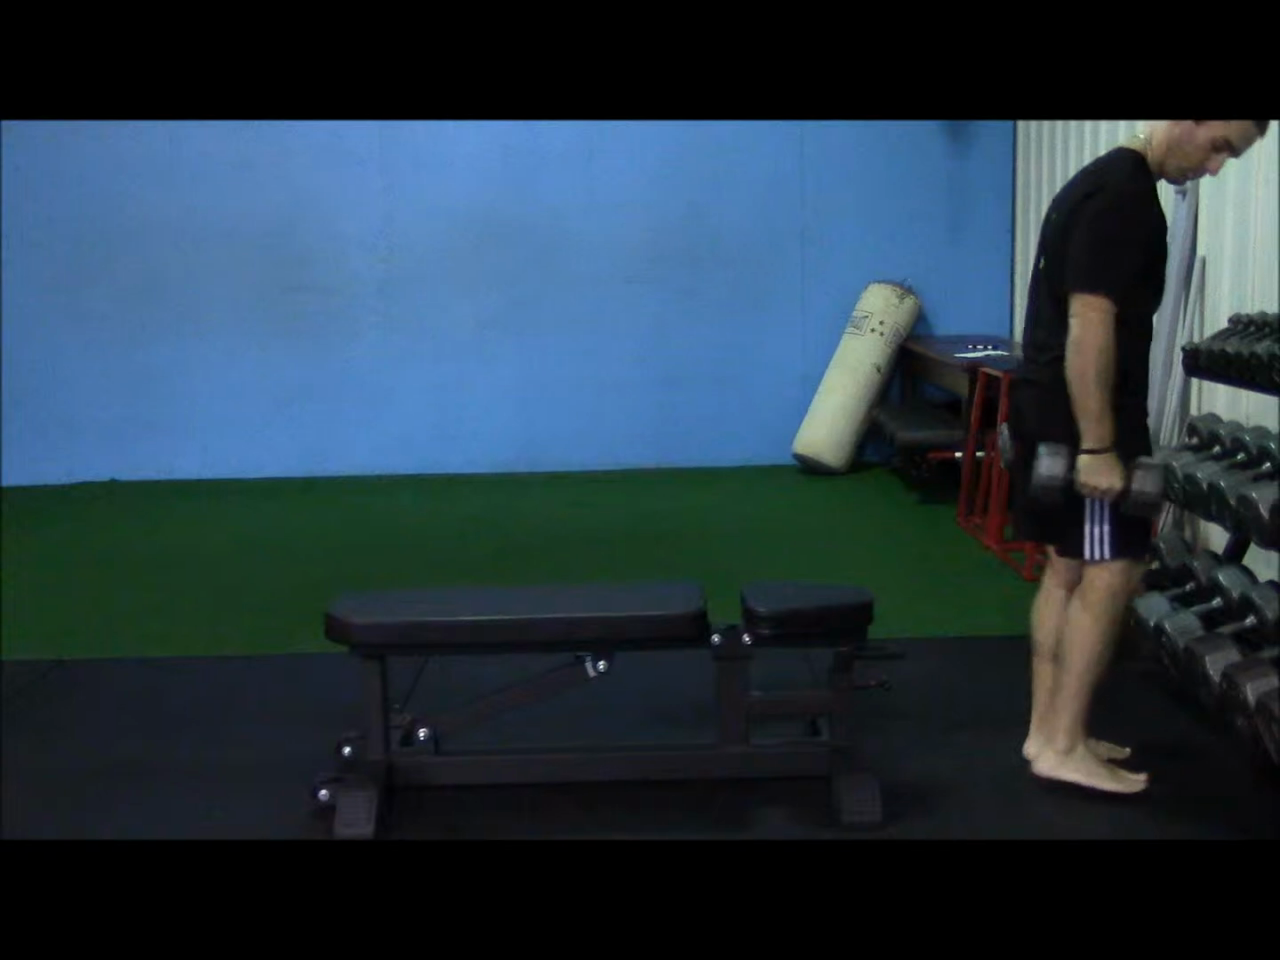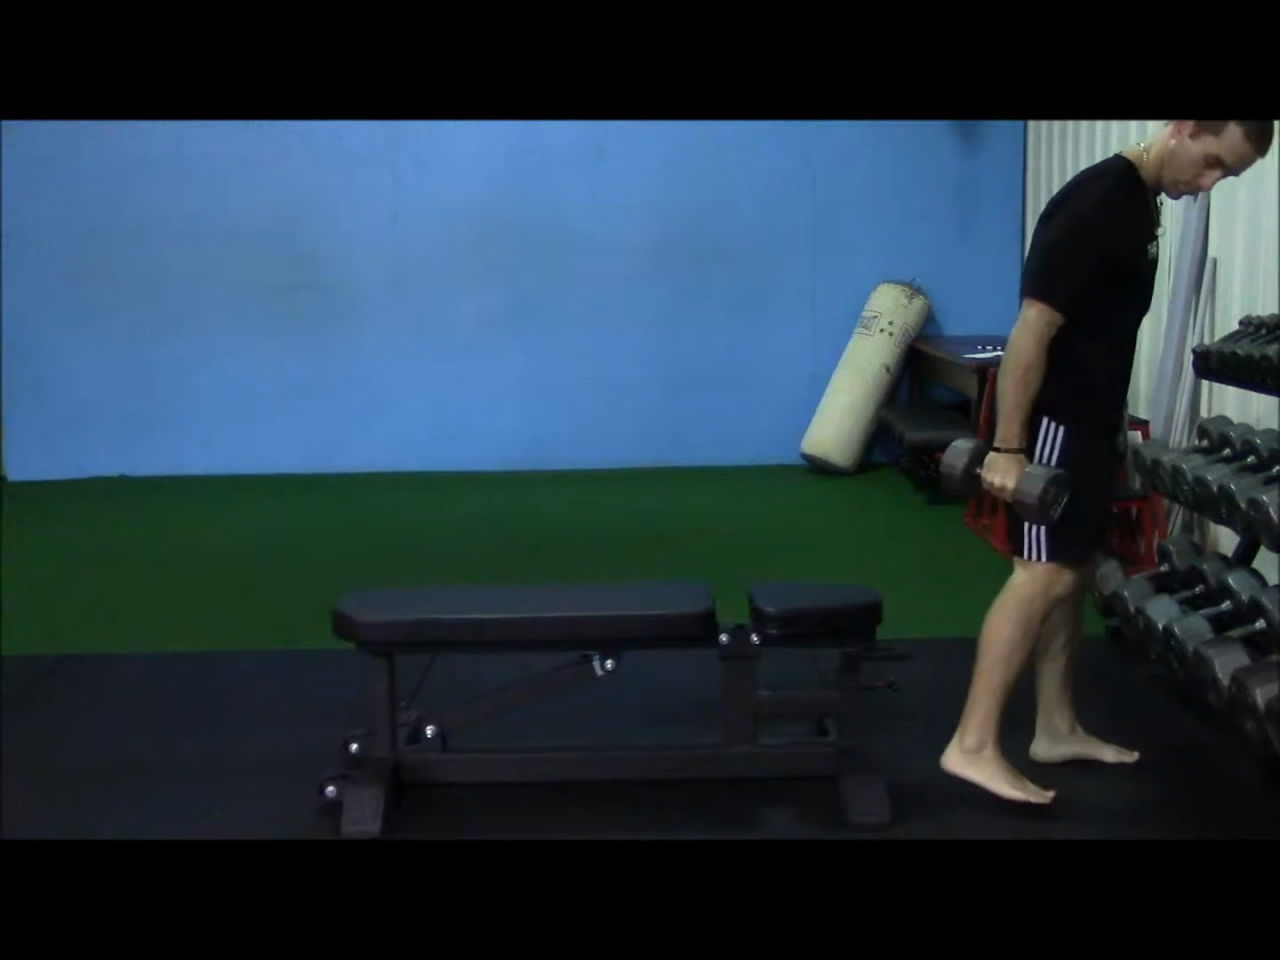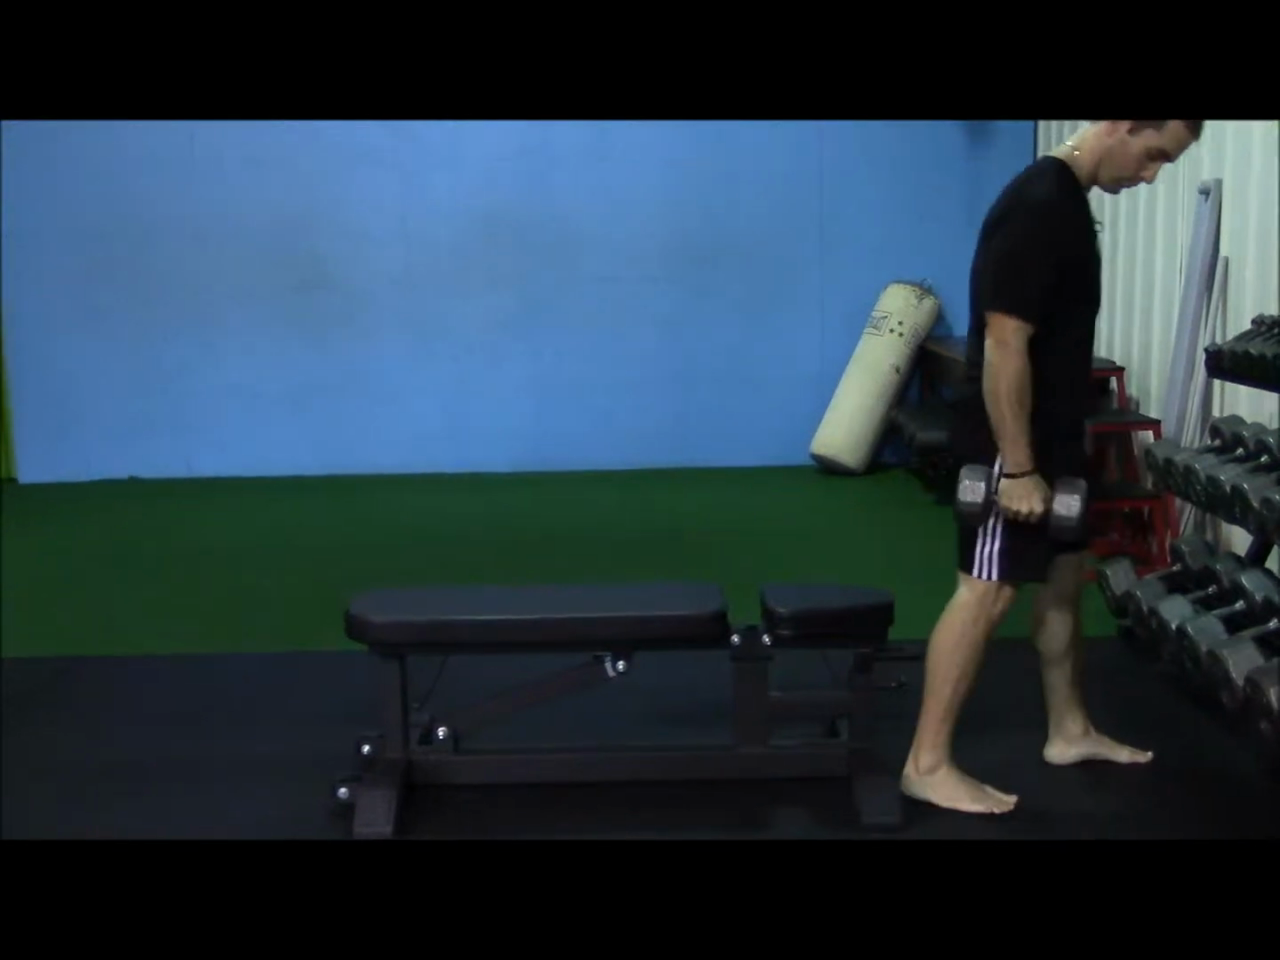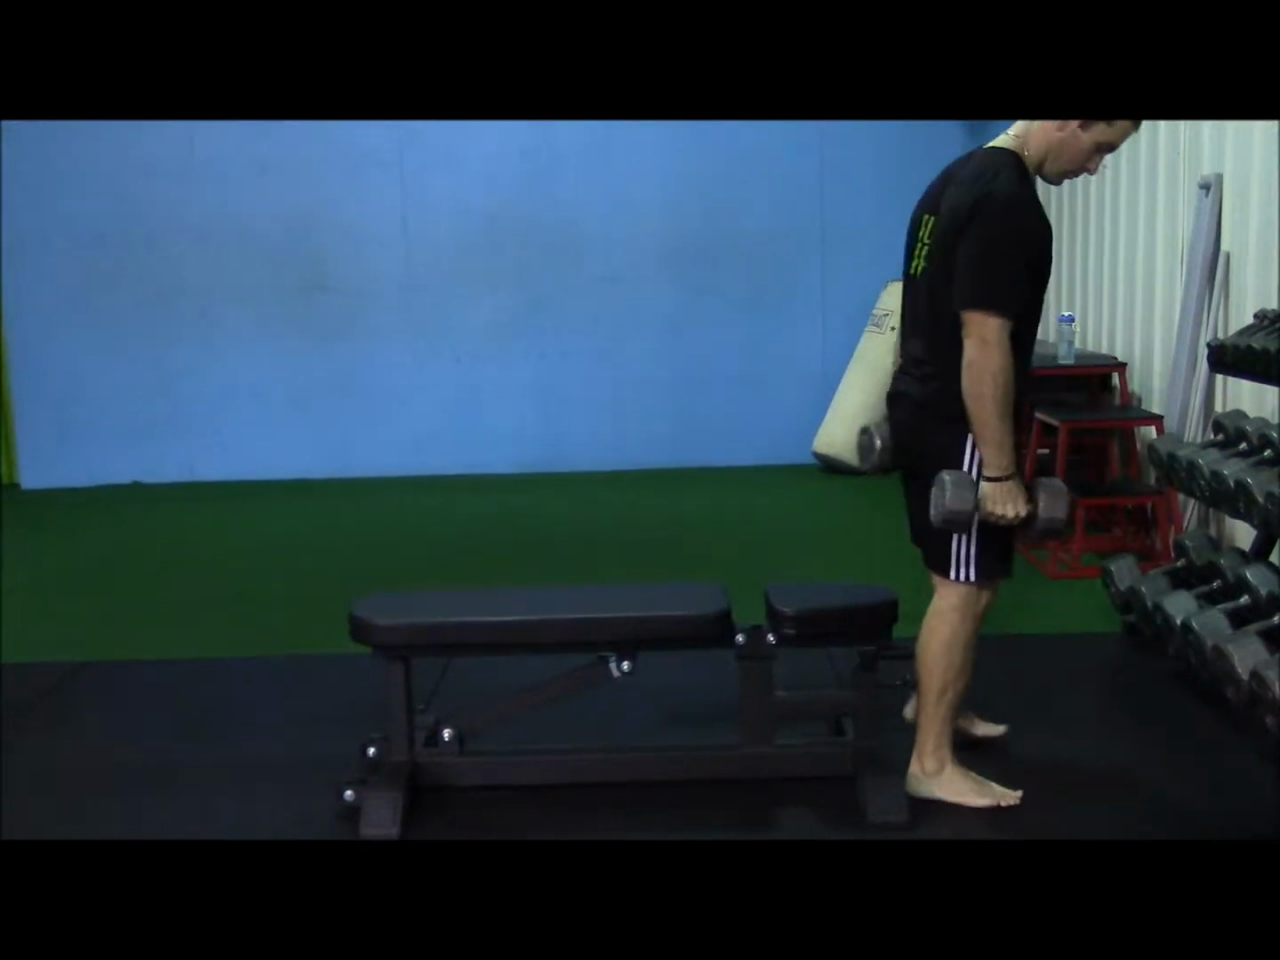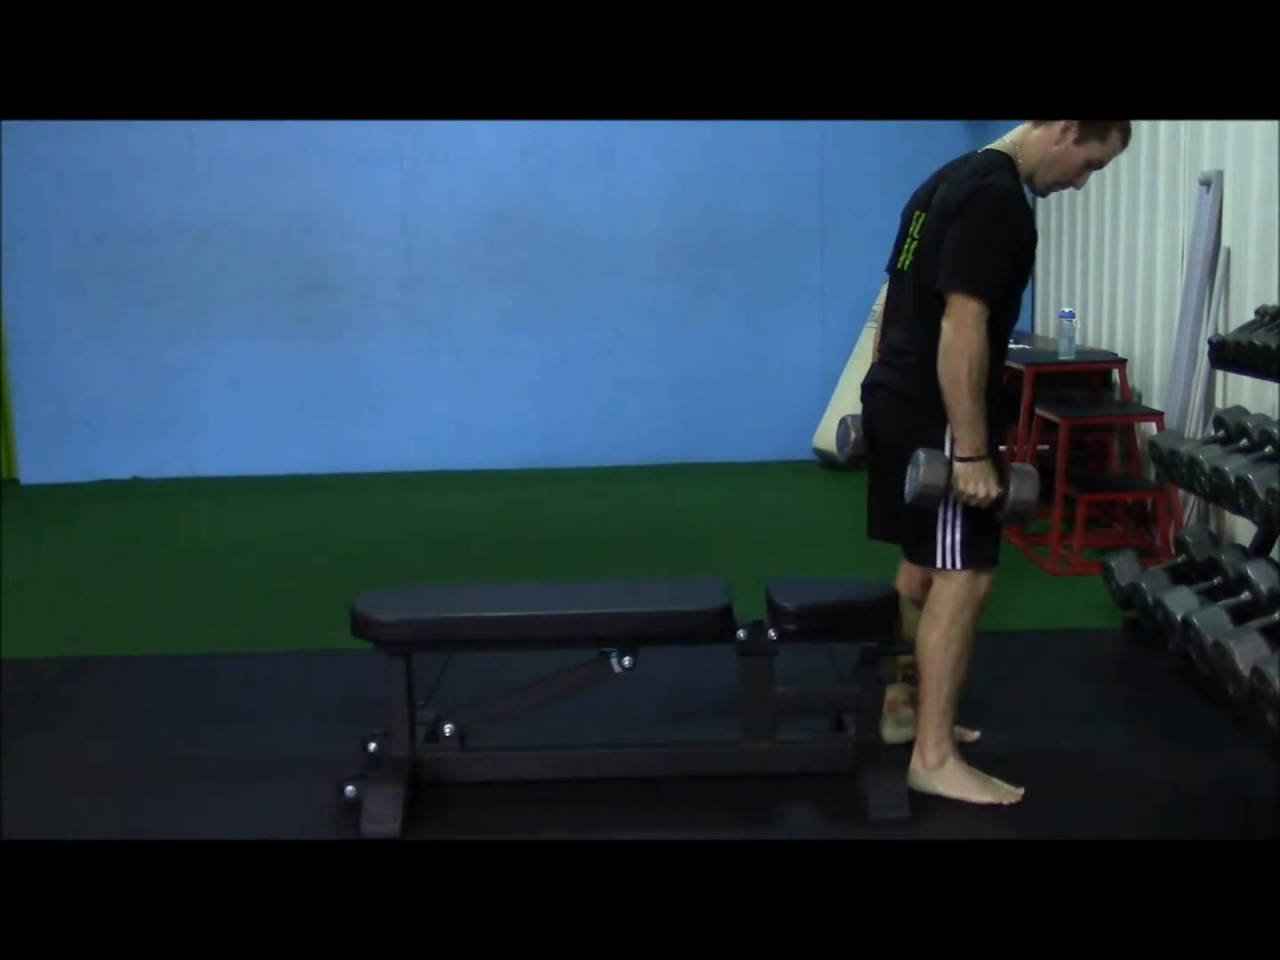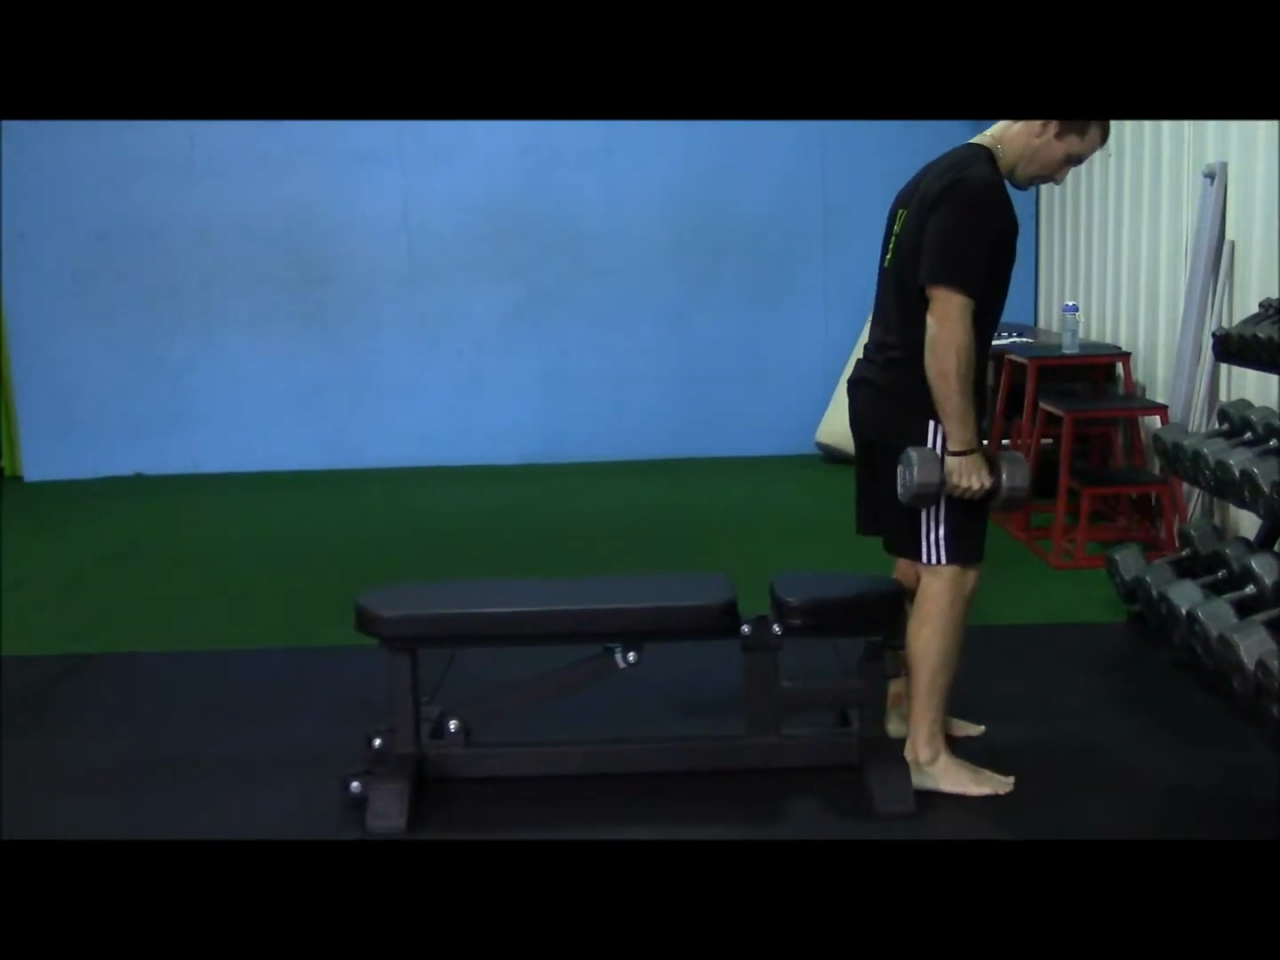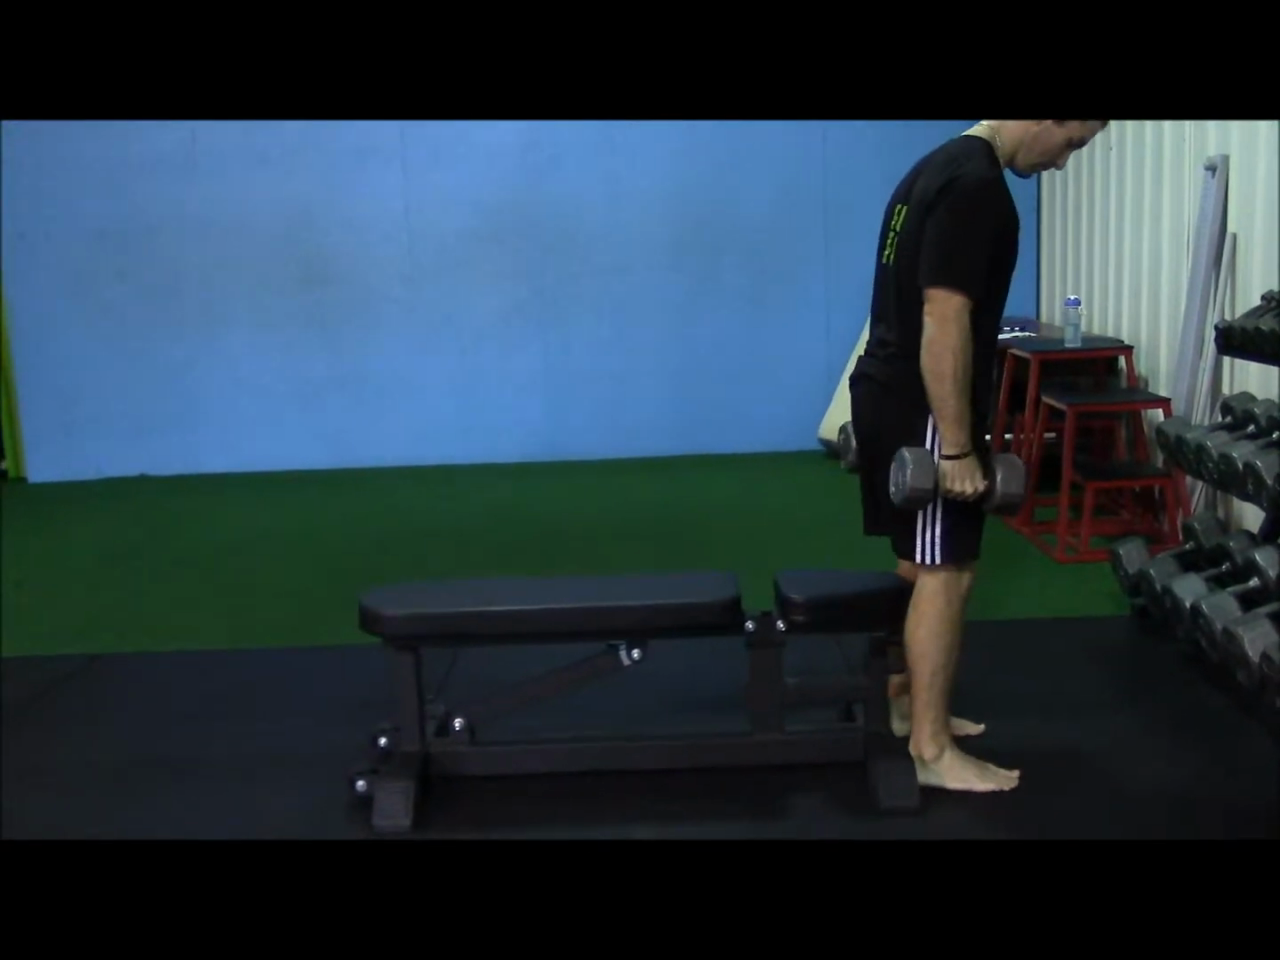
dt=0.4s
person 1, frame 1
left shoulder: (1099, 181)
right shoulder: (1125, 195)
right elbow: (1090, 325)
right wrist: (1100, 448)
left hip: (1043, 401)
right hip: (1076, 412)
left knee: (1066, 567)
right knee: (1113, 571)
left ankle: (1046, 726)
right ankle: (1063, 744)
person 1, frame 2
left shoulder: (1140, 203)
right shoulder: (1098, 202)
right elbow: (1033, 327)
right wrist: (1007, 446)
left hip: (1089, 419)
right hip: (1057, 421)
left knee: (1071, 574)
right knee: (1044, 576)
left ankle: (1055, 728)
right ankle: (973, 744)
person 1, frame 3
left shoulder: (1067, 198)
right shoulder: (1040, 206)
right elbow: (1003, 347)
right wrist: (1018, 469)
left hip: (1051, 429)
right hip: (1016, 435)
left knee: (1066, 576)
right knee: (989, 590)
left ankle: (1069, 730)
right ankle: (927, 762)
person 1, frame 4
left shoulder: (966, 176)
right shoulder: (1007, 202)
left elbow: (933, 314)
right elbow: (984, 344)
right wrist: (1001, 471)
left hip: (925, 407)
right hip: (958, 426)
left knee: (978, 570)
right knee: (965, 588)
left ankle: (932, 701)
right ankle: (931, 763)
person 1, frame 5
left shoulder: (956, 178)
right shoulder: (998, 198)
left elbow: (903, 303)
right elbow: (962, 328)
right wrist: (972, 452)
left hip: (895, 398)
right hip: (931, 412)
left knee: (922, 568)
right knee: (963, 577)
left ankle: (900, 706)
right ankle: (933, 758)
person 1, frame 6
left shoulder: (949, 174)
right shoulder: (978, 191)
right elbow: (947, 323)
right wrist: (963, 446)
left hip: (885, 393)
right hip: (917, 408)
left knee: (916, 564)
right knee: (950, 573)
left ankle: (902, 703)
right ankle: (926, 753)
person 1, frame 7
left shoulder: (946, 165)
right shoulder: (977, 186)
right elbow: (945, 322)
right wrist: (958, 448)
left hip: (887, 391)
right hip: (918, 407)
left knee: (920, 563)
right knee: (945, 573)
left ankle: (904, 702)
right ankle: (932, 750)
